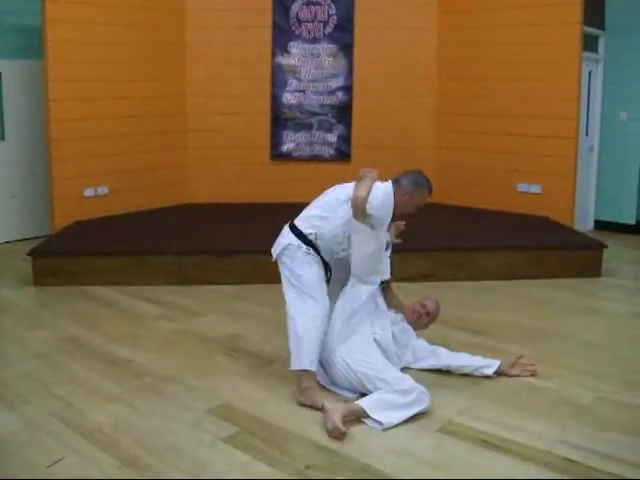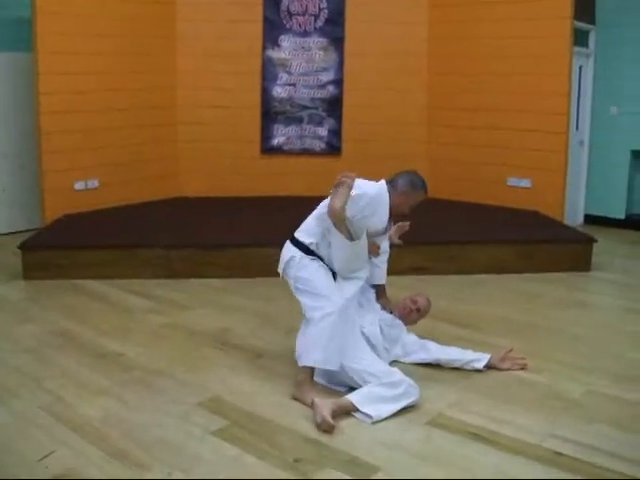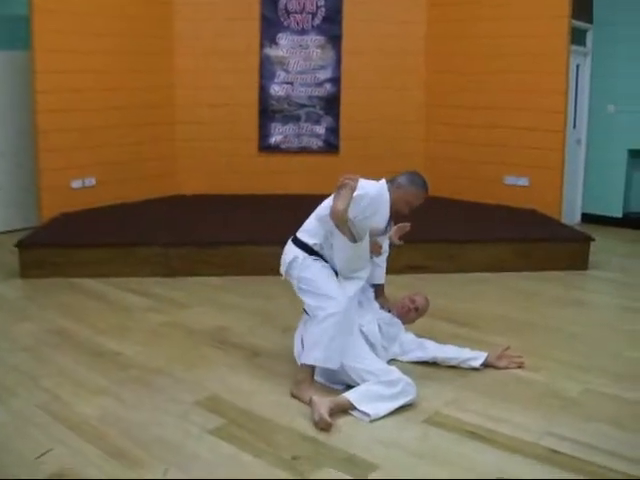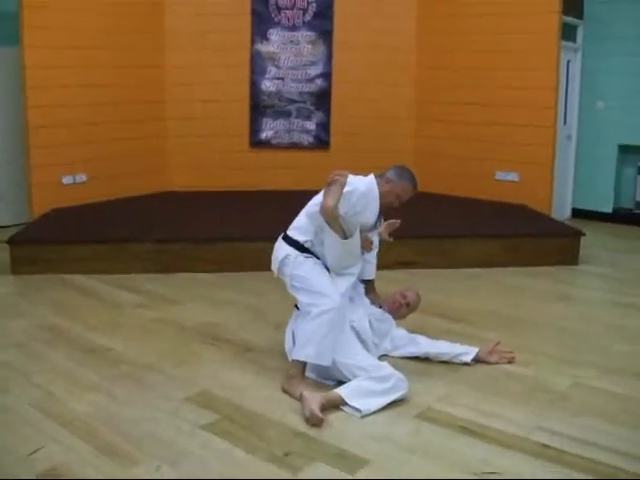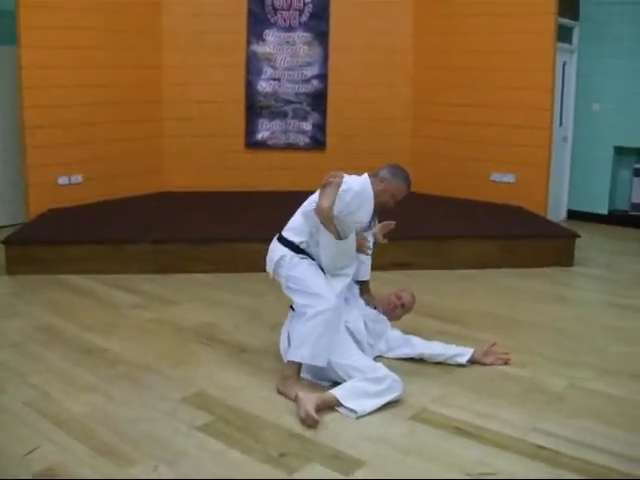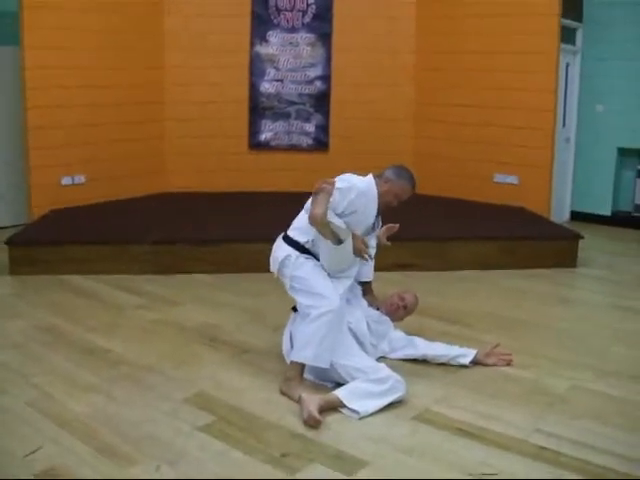
dt=0.3s
person 1, frame 1
left shoulder: (384, 201)
right shoulder: (377, 199)
right elbow: (333, 233)
left hip: (318, 250)
right hip: (300, 248)
left knee: (337, 302)
right knee: (312, 307)
right ankle: (306, 386)
person 1, frame 2
left shoulder: (383, 211)
right shoulder: (368, 194)
left elbow: (376, 255)
right elbow: (327, 216)
left wrist: (382, 296)
right wrist: (358, 239)
left hip: (326, 259)
right hip: (304, 257)
right knee: (331, 306)
right ankle: (303, 383)
person 1, frame 3
left shoulder: (384, 211)
right shoulder: (370, 193)
right elbow: (328, 216)
right wrist: (361, 239)
left hip: (328, 259)
right hip: (306, 257)
right knee: (335, 306)
right ankle: (303, 382)
person 1, frame 4
left shoulder: (374, 207)
right shoulder: (359, 188)
left elbow: (367, 250)
right elbow: (320, 213)
left wrist: (370, 290)
right wrist: (353, 235)
left hip: (319, 257)
right hip: (297, 254)
right knee: (329, 303)
right ankle: (294, 376)
person 1, frame 5
left shoulder: (369, 210)
right shoulder: (353, 187)
left elbow: (360, 251)
right elbow: (313, 211)
right wrist: (347, 236)
left hip: (315, 258)
right hip: (292, 255)
right knee: (324, 304)
right ankle: (289, 378)
person 1, frame 6
left shoulder: (373, 209)
right shoulder: (357, 187)
left elbow: (366, 250)
right elbow: (316, 209)
left wrist: (368, 291)
right wrist: (349, 237)
left hip: (315, 257)
right hip: (296, 255)
right knee: (327, 305)
right ankle: (292, 378)
person 2, frame 1
left shoulder: (411, 343)
right shoulder: (376, 303)
left elbow: (447, 357)
right elbow: (366, 272)
left wrist: (500, 367)
left knee: (419, 398)
left ankle: (343, 411)
person 2, frame 2
left shoulder: (401, 338)
right shoulder: (367, 297)
left elbow: (437, 352)
left wrist: (490, 360)
left knee: (407, 390)
left ankle: (334, 405)
person 2, frame 3
left shoulder: (400, 336)
right shoulder: (364, 296)
left elbow: (434, 350)
left wrist: (486, 358)
left knee: (404, 389)
left ankle: (330, 403)
person 2, frame 4
left shoulder: (390, 333)
right shoulder: (357, 292)
left elbow: (426, 345)
left wrist: (477, 354)
left knee: (396, 384)
left ankle: (322, 399)
person 2, frame 5
left shoulder: (385, 334)
right shoulder: (352, 294)
left elbow: (421, 346)
left wrist: (472, 354)
left knee: (391, 384)
left ankle: (316, 399)
person 2, frame 6
left shoulder: (388, 334)
right shoulder: (354, 295)
left elbow: (424, 348)
left wrist: (476, 356)
left knee: (393, 386)
left ankle: (319, 401)
